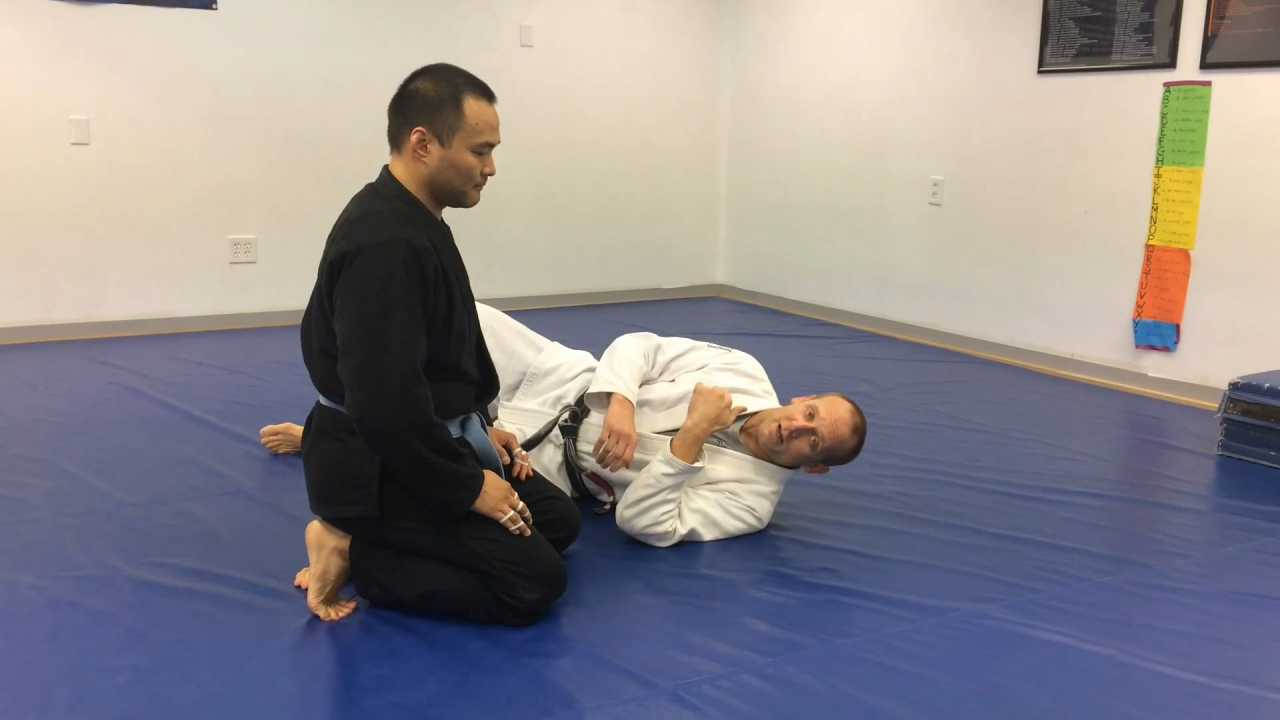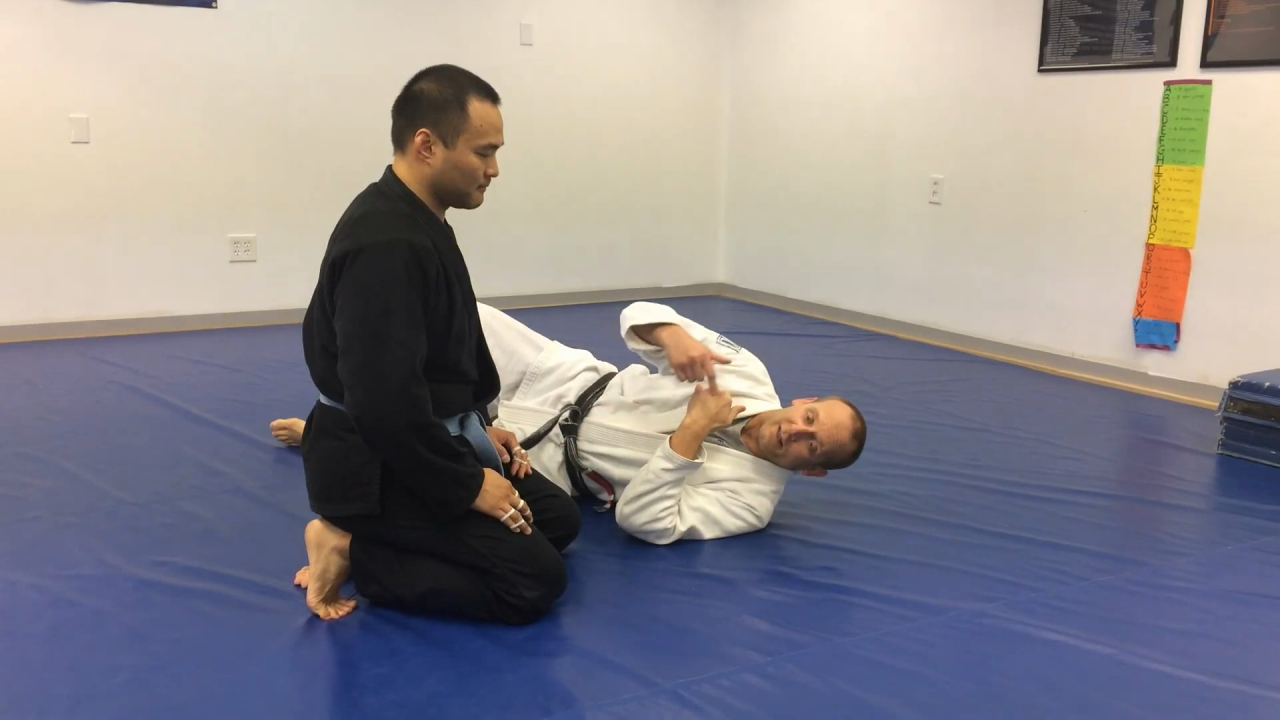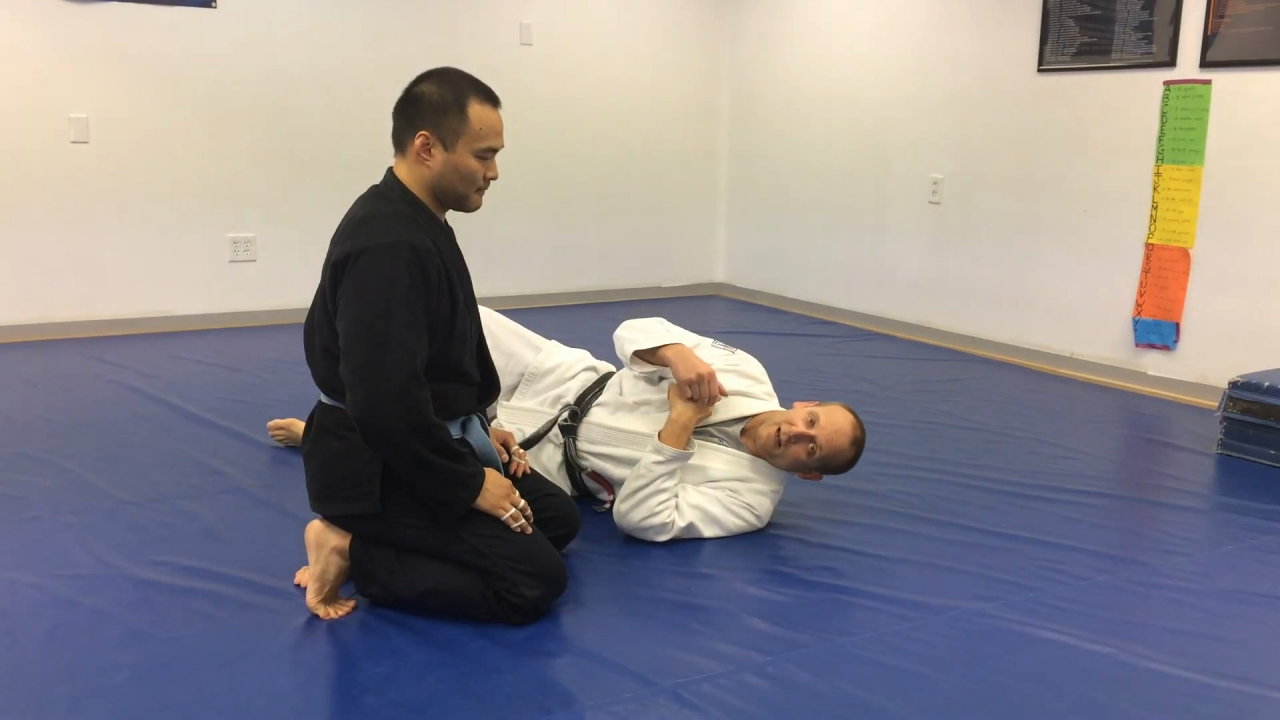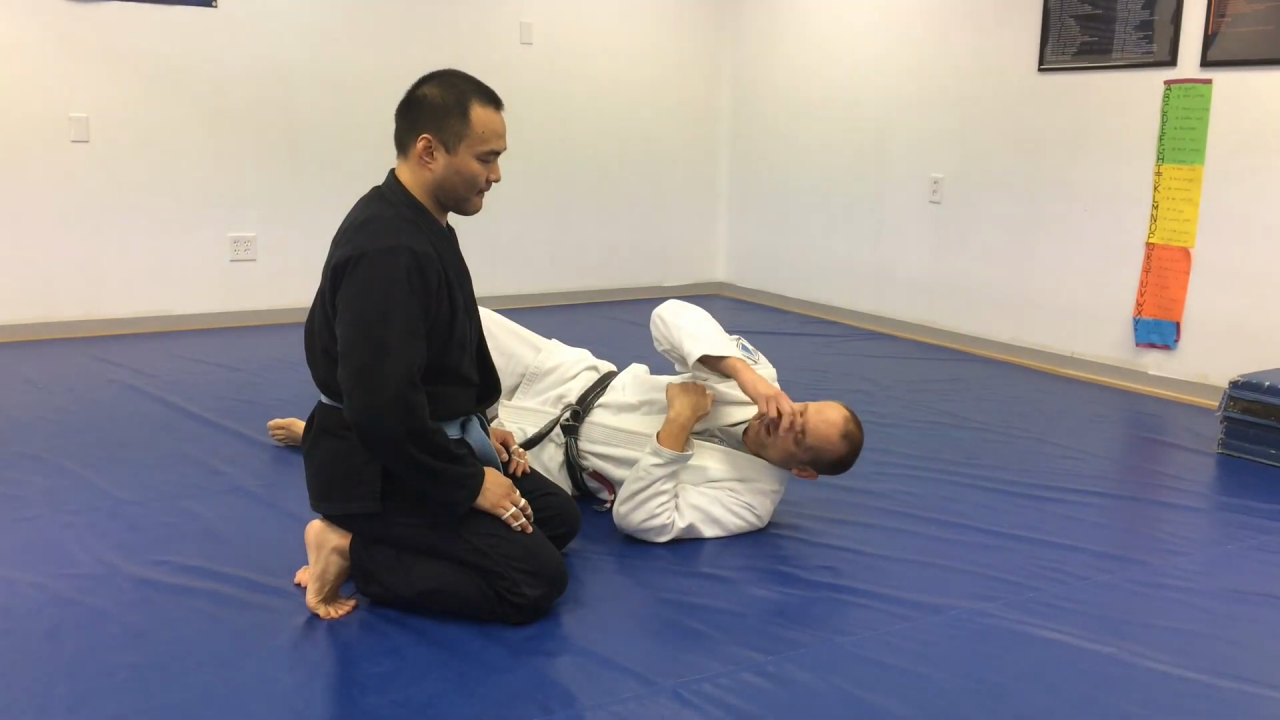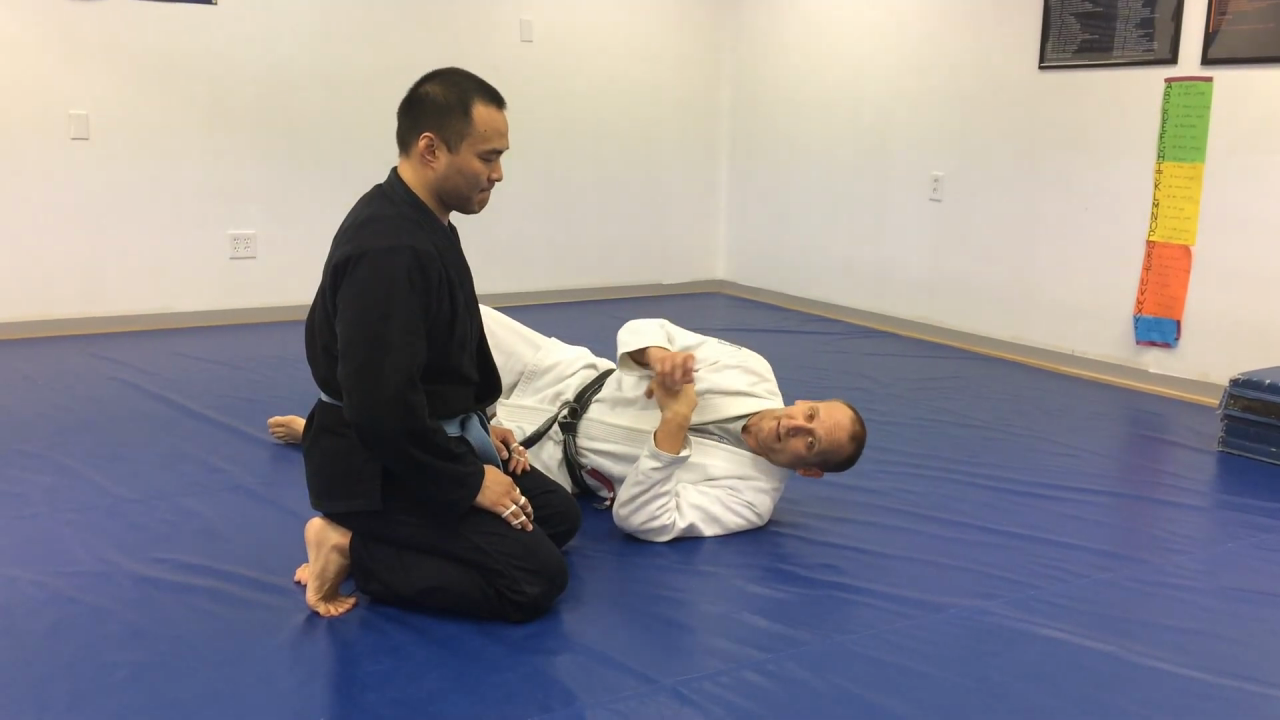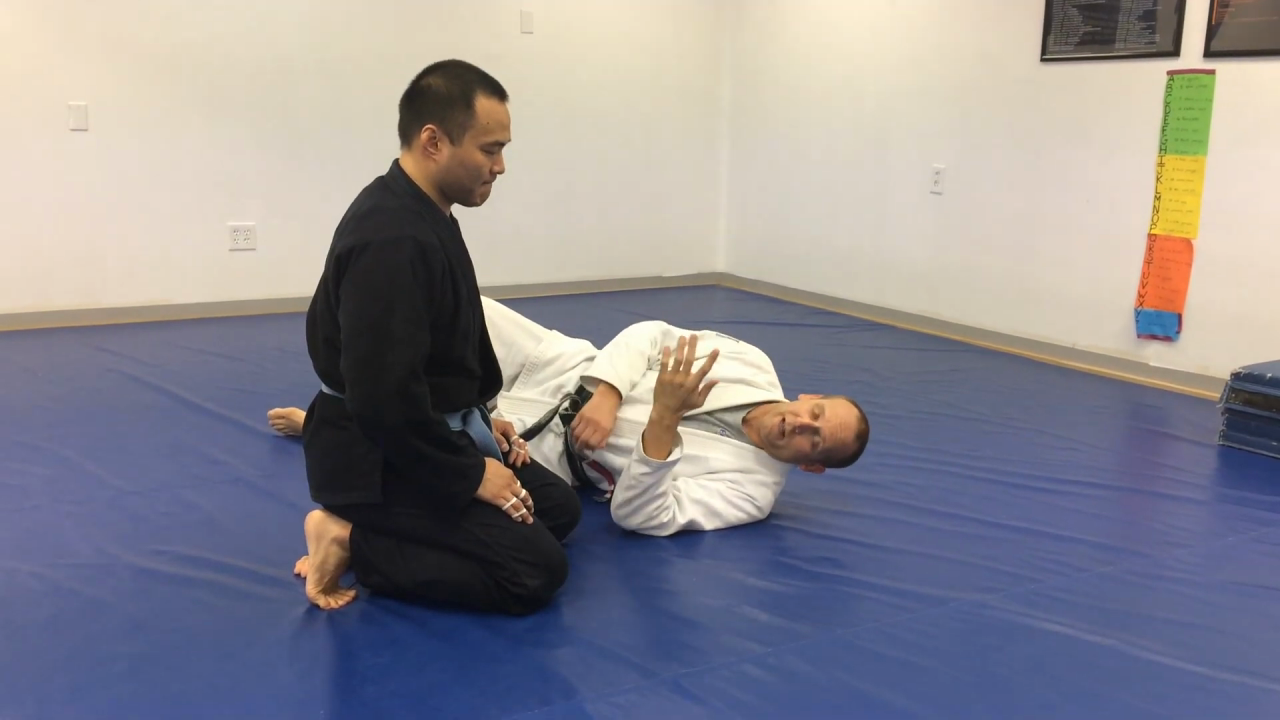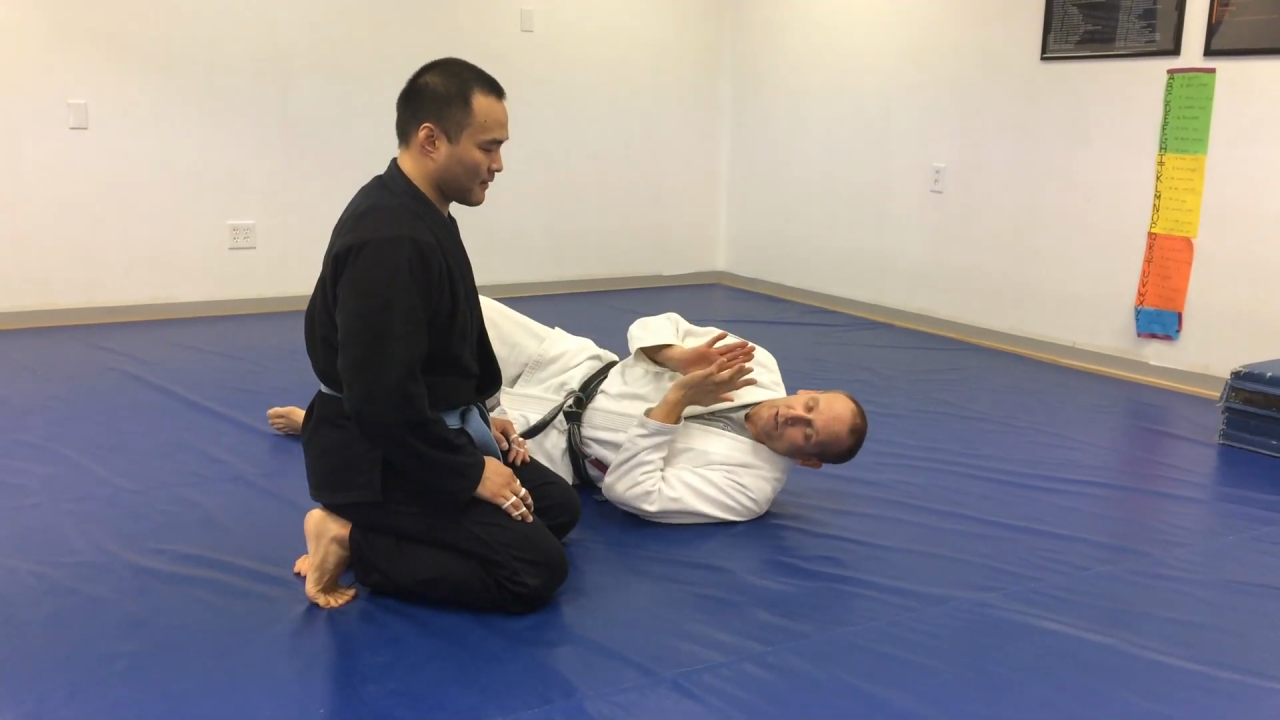
dt=0.7s
person 1, frame 1
left shoulder: (753, 497)
right shoulder: (745, 372)
left elbow: (642, 520)
right elbow: (637, 347)
left wrist: (694, 435)
right wrist: (620, 404)
left hip: (553, 462)
right hip: (571, 384)
person 1, frame 2
left shoulder: (752, 498)
right shoulder: (749, 375)
left elbow: (642, 519)
right elbow: (636, 317)
left wrist: (694, 433)
right wrist: (677, 335)
left hip: (551, 459)
right hip: (575, 381)
person 1, frame 3
left shoulder: (750, 497)
right shoulder: (746, 377)
left elbow: (640, 518)
right elbow: (631, 334)
left wrist: (679, 425)
right wrist: (678, 353)
left hip: (552, 458)
right hip: (577, 381)
person 1, frame 4
left shoulder: (750, 499)
right shoulder: (753, 379)
left elbow: (640, 519)
right elbow: (670, 316)
left wrist: (679, 425)
right wrist: (745, 374)
left hip: (553, 458)
right hip: (577, 380)
person 1, frame 5
left shoulder: (751, 495)
right shoulder: (752, 373)
left elbow: (641, 518)
right elbow: (637, 332)
left wrist: (674, 424)
right wrist: (660, 353)
left hip: (553, 455)
right hip: (574, 375)
person 1, frame 6
left shoulder: (751, 488)
right shoulder: (750, 364)
left elbow: (639, 514)
right elbow: (649, 337)
left wrist: (665, 416)
right wrist: (608, 395)
left hip: (551, 445)
right hip: (571, 369)
person 1, frame 7
left shoulder: (749, 485)
right shoulder: (757, 364)
left elbow: (630, 489)
right elbow: (653, 329)
left wrist: (678, 400)
right wrist: (682, 358)
left hip: (552, 445)
right hip: (581, 368)
person 2, frame 1
left shoulder: (413, 221)
right shoulder: (383, 245)
right elbow: (385, 402)
left wrist: (477, 428)
right wrist: (467, 486)
left hip: (422, 443)
right hip: (377, 466)
left knee: (557, 522)
right knee: (534, 582)
left ankle: (370, 541)
right ankle: (351, 550)
person 2, frame 2
left shoulder: (416, 221)
right shoulder: (385, 245)
right elbow: (384, 403)
left wrist: (476, 429)
right wrist: (467, 485)
left hip: (423, 441)
right hip: (377, 464)
left knee: (557, 520)
right knee: (533, 581)
left ankle: (368, 540)
right ankle: (351, 551)
person 2, frame 3
left shoulder: (416, 222)
right shoulder: (387, 246)
right elbow: (385, 403)
left wrist: (476, 431)
right wrist: (468, 484)
left hip: (424, 443)
right hip: (377, 464)
left knee: (557, 519)
right knee: (534, 580)
left ankle: (372, 539)
right ankle: (352, 551)
person 2, frame 4
left shoulder: (421, 224)
right shoulder: (386, 251)
right elbow: (381, 407)
left wrist: (476, 430)
right wrist: (467, 483)
left hip: (427, 442)
right hip: (378, 464)
left knee: (556, 518)
right knee: (533, 580)
left ankle: (373, 539)
right ankle: (352, 552)
person 2, frame 5
left shoulder: (422, 222)
right shoulder: (387, 250)
right elbow: (381, 406)
left wrist: (476, 430)
right wrist: (468, 481)
left hip: (430, 440)
right hip: (377, 462)
left knee: (557, 516)
right knee: (535, 578)
left ankle: (376, 537)
right ankle: (353, 549)
person 2, frame 6
left shoulder: (424, 214)
right shoulder: (391, 240)
right elbow: (385, 398)
left wrist: (477, 423)
right wrist: (469, 473)
left hip: (429, 432)
right hip: (378, 455)
left knee: (557, 508)
right knee: (534, 571)
left ankle: (380, 530)
right ankle: (352, 543)
person 2, frame 7
left shoulder: (421, 213)
right shoulder: (387, 240)
right elbow: (380, 398)
left wrist: (476, 418)
right wrist: (468, 473)
left hip: (429, 431)
right hip: (377, 455)
left knee: (557, 508)
right knee: (535, 570)
left ankle: (378, 529)
right ankle: (352, 541)
